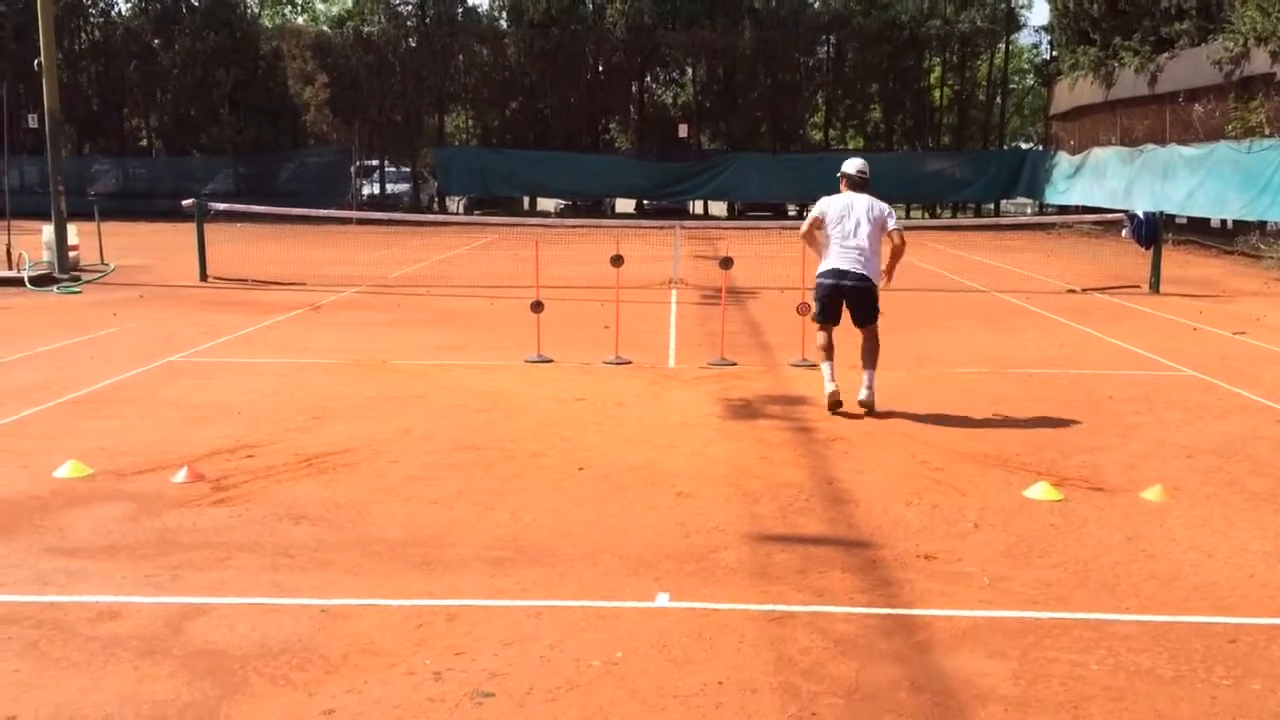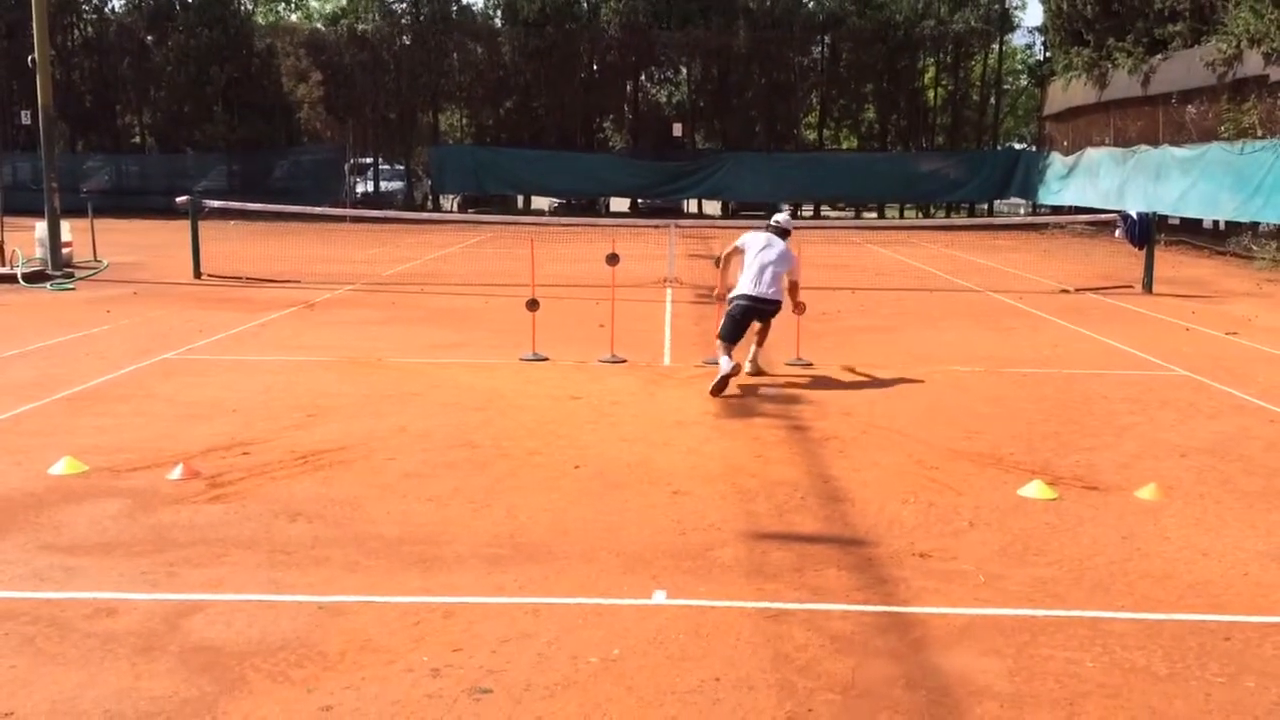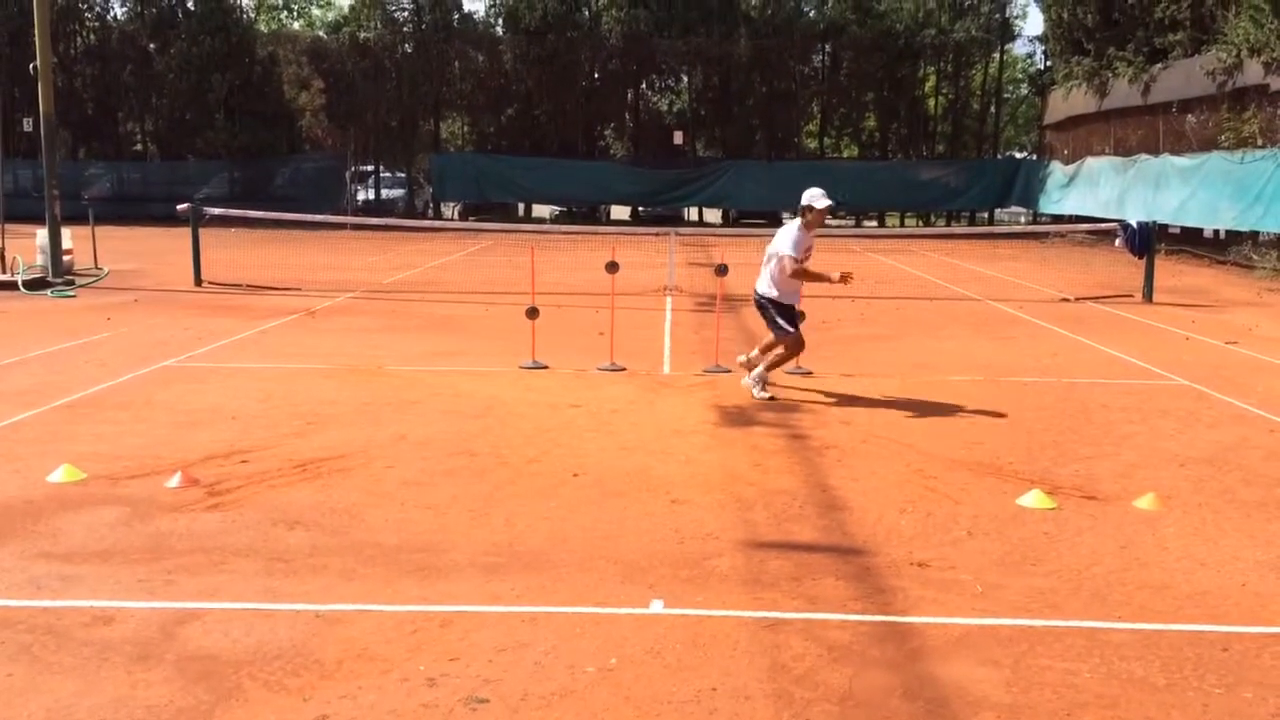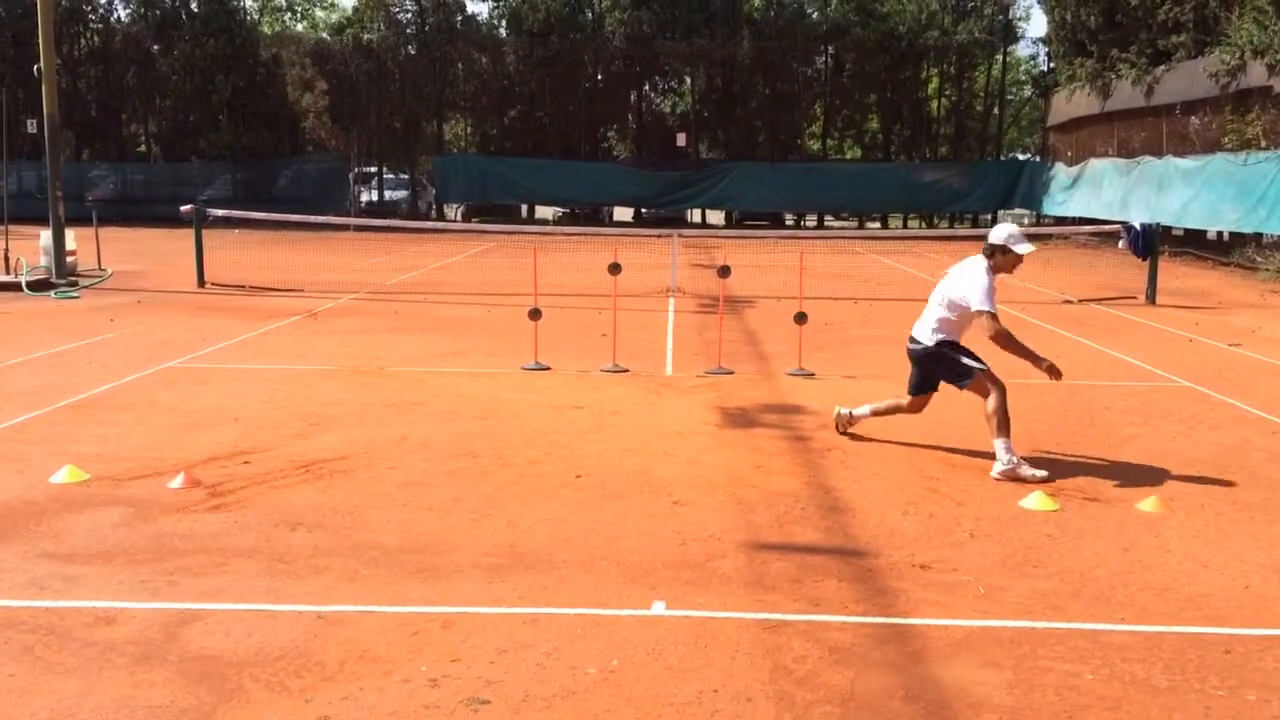
dt=0.7s
person 1, frame 1
left shoulder: (828, 202)
right shoulder: (881, 207)
left elbow: (805, 233)
right elbow: (899, 242)
right wrist: (890, 268)
left hip: (830, 276)
right hip: (865, 278)
left knee: (825, 331)
right knee: (870, 333)
left ankle: (830, 385)
right ankle: (867, 391)
person 1, frame 2
left shoulder: (752, 236)
right shoulder: (789, 255)
left elbow: (725, 256)
right elbow: (793, 288)
left wrist: (721, 287)
right wrist: (795, 302)
left hip: (743, 298)
right hip: (772, 301)
left knee: (723, 345)
right knee: (764, 319)
left ankle: (727, 366)
right ankle: (752, 362)
person 1, frame 3
left shoulder: (807, 230)
right shoulder: (793, 234)
right elbow: (793, 271)
right wrist: (829, 277)
left hip: (785, 295)
right hip: (771, 296)
left knee: (782, 336)
right knee: (794, 345)
left ankle: (749, 359)
right ankle: (754, 378)
person 1, frame 4
left shoulder: (974, 264)
right shoulder: (980, 279)
right elbow: (994, 332)
right wrist: (1036, 360)
left hip: (925, 343)
right hip: (935, 344)
left knee: (913, 403)
right knee: (995, 389)
left ankle: (849, 415)
right ankle: (1006, 461)
